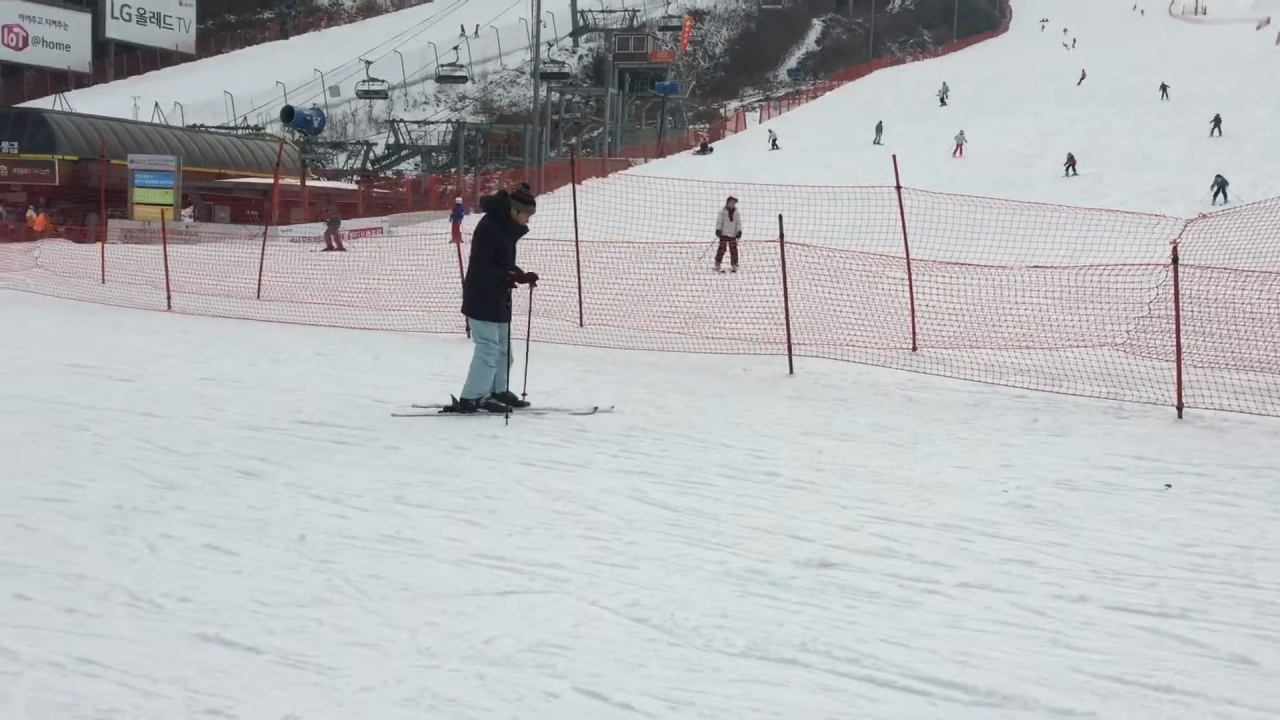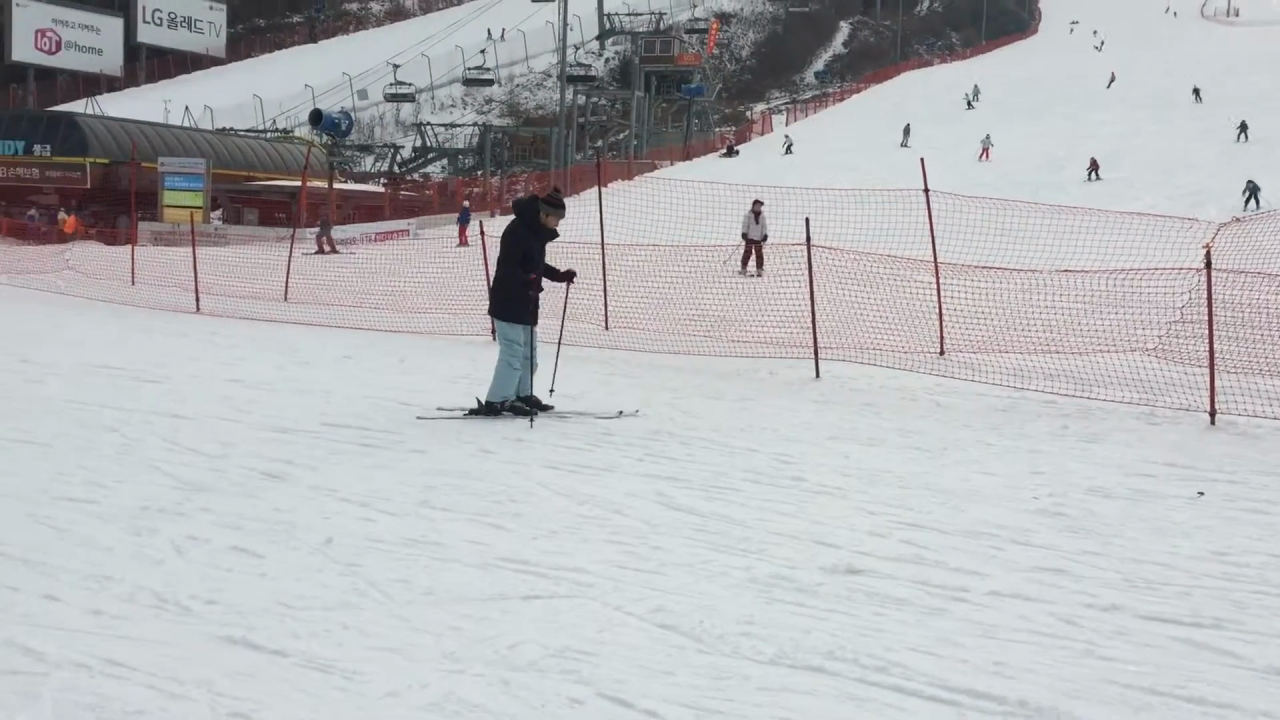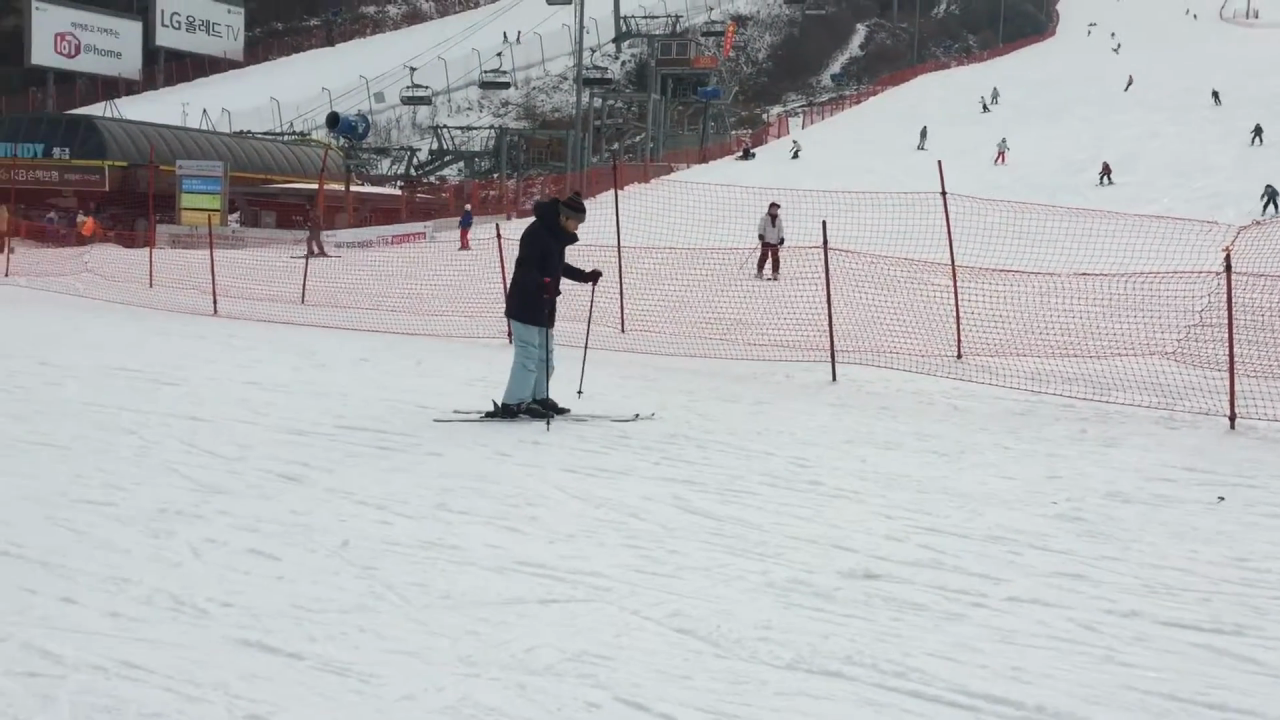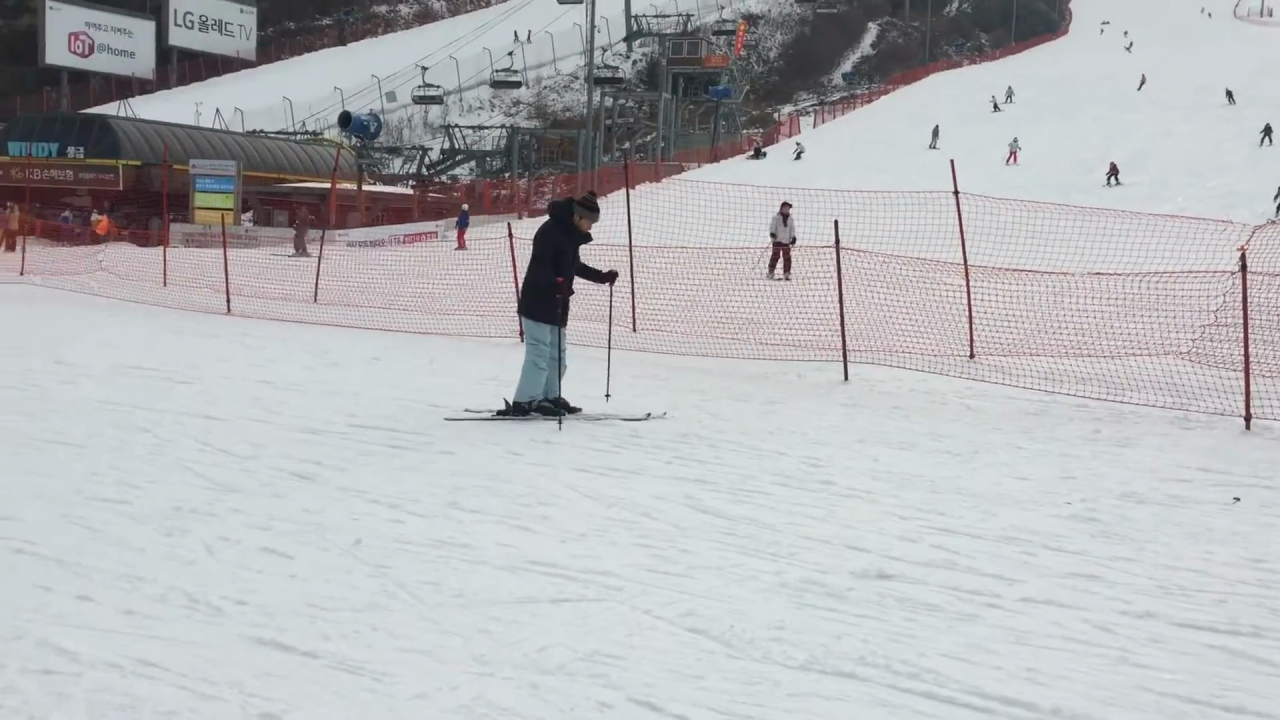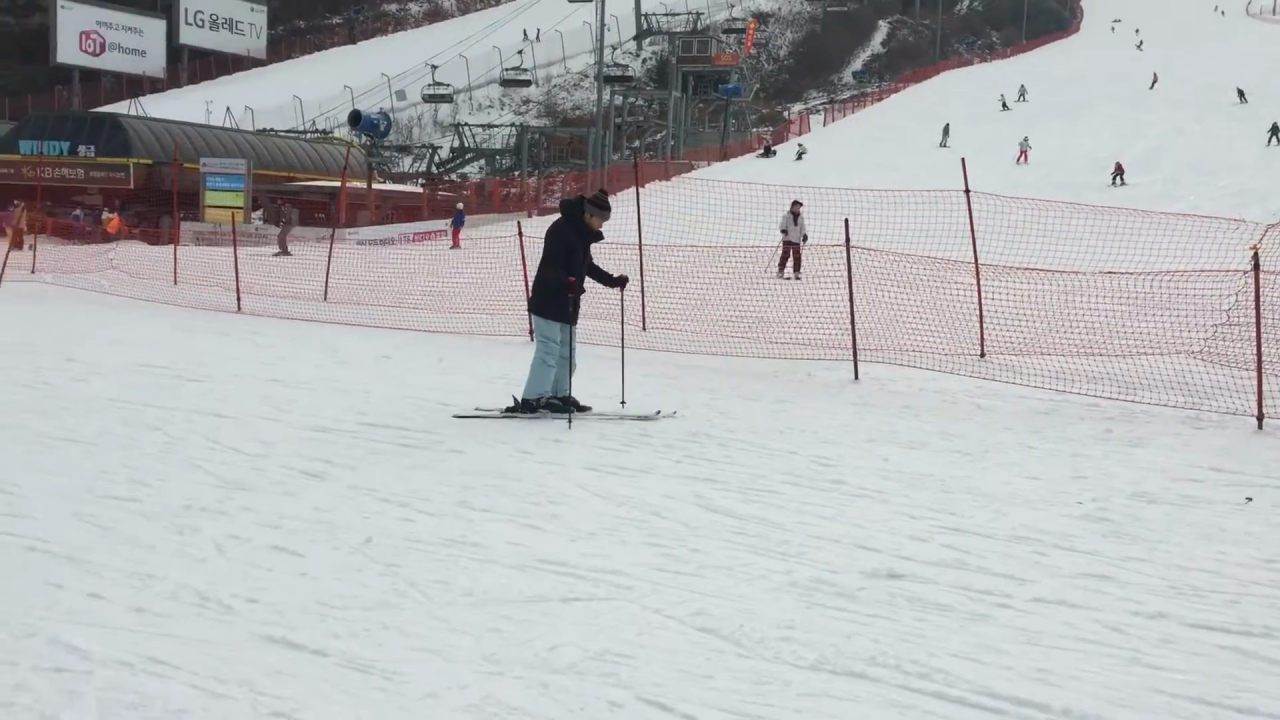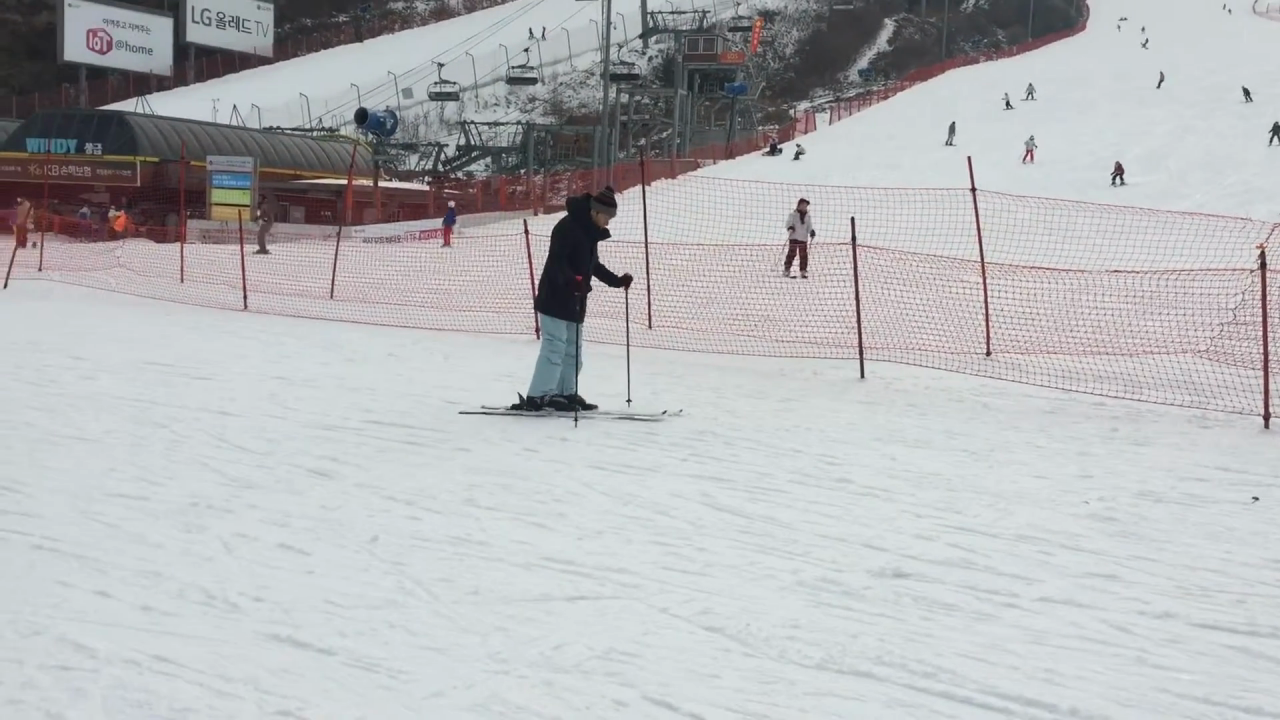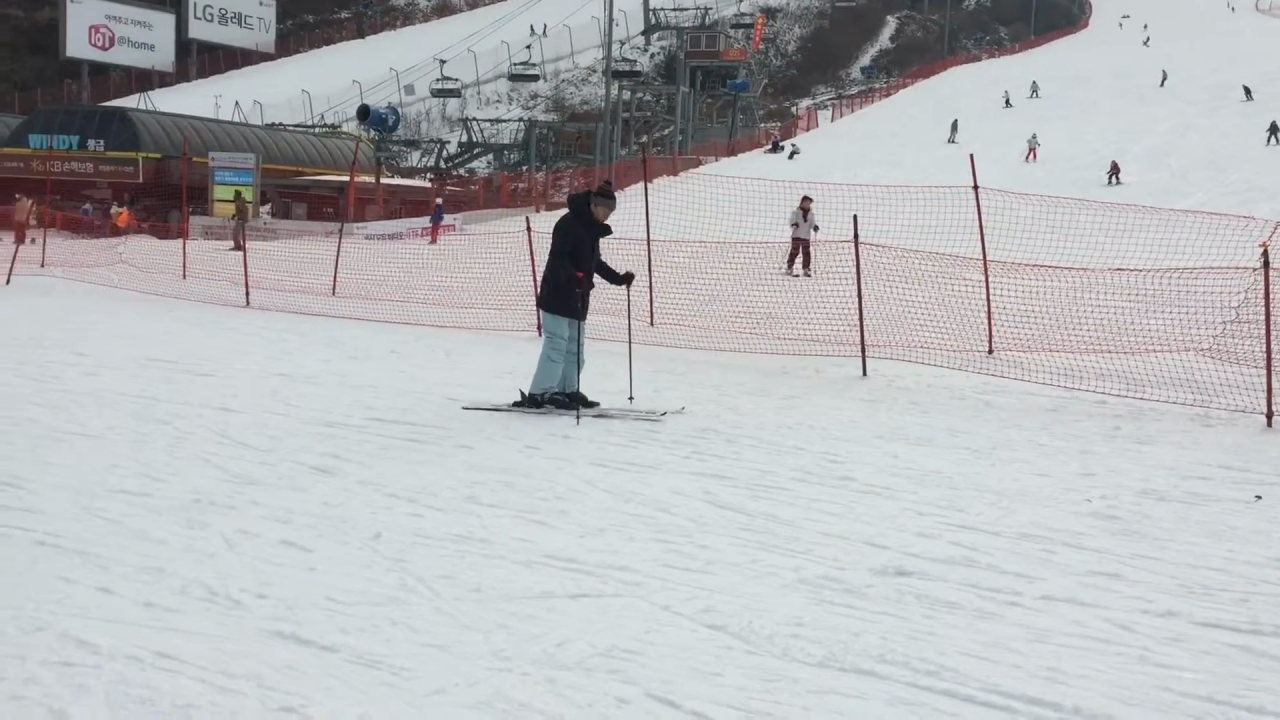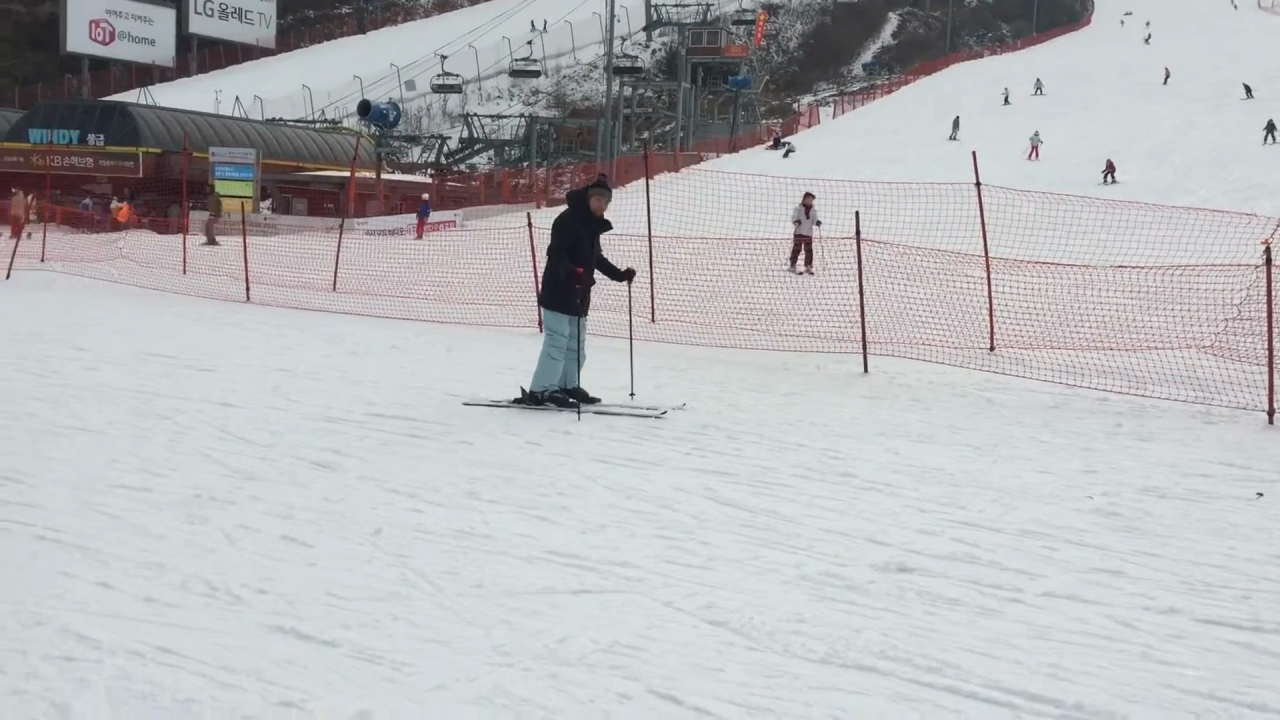
dt=0.1s
person 1, frame 1
left shoulder: (506, 227)
right shoulder: (489, 227)
right elbow: (479, 265)
left wrist: (521, 275)
right wrist: (503, 277)
left hip: (498, 297)
right hip: (482, 297)
left knee: (503, 348)
right knee: (488, 348)
left ankle: (497, 391)
right ankle: (471, 398)
person 1, frame 2
left shoulder: (536, 231)
right shoulder: (518, 230)
right elbow: (506, 266)
left wrist: (559, 275)
right wrist: (525, 280)
left hip: (525, 299)
right hip: (508, 299)
left knee: (528, 350)
right knee: (513, 350)
left ankle: (522, 394)
right ankle: (497, 401)
person 1, frame 3
left shoulder: (557, 235)
right shoulder: (536, 232)
right elbow: (524, 266)
left wrist: (584, 276)
right wrist: (539, 283)
left hip: (544, 303)
right hip: (525, 302)
left knee: (544, 354)
right knee: (528, 353)
left ankle: (538, 397)
right ankle: (513, 403)
person 1, frame 4
left shoulder: (571, 234)
right shoulder: (550, 231)
left elbow: (574, 265)
right elbow: (538, 265)
left wrist: (601, 276)
right wrist: (552, 282)
left hip: (557, 302)
right hip: (538, 300)
left knee: (556, 352)
right knee: (539, 351)
left ankle: (550, 396)
right ankle: (525, 401)
person 1, frame 5
left shoulder: (584, 233)
right shoulder: (562, 228)
left elbow: (587, 266)
right elbow: (549, 263)
left wrist: (611, 280)
right wrist: (564, 282)
left hip: (568, 300)
right hip: (548, 298)
left knee: (566, 350)
right knee: (549, 348)
left ankle: (559, 394)
right ankle: (534, 398)
person 1, frame 6
left shoulder: (590, 231)
right shoulder: (568, 226)
left elbow: (592, 264)
right elbow: (555, 261)
left wrist: (616, 281)
right wrist: (570, 280)
left hip: (575, 298)
right hip: (555, 296)
left knee: (572, 349)
right knee: (555, 347)
left ankle: (565, 392)
right ankle: (539, 396)
person 1, frame 7
left shoulder: (593, 228)
right shoulder: (568, 223)
left elbow: (595, 261)
right elbow: (557, 257)
left wrist: (617, 278)
right wrist: (572, 276)
left hip: (577, 295)
right hip: (557, 293)
left knee: (575, 346)
right knee: (556, 344)
left ankle: (567, 389)
right ankle: (540, 393)
person 1, frame 8
left shoulder: (593, 224)
right shoulder: (568, 219)
left elbow: (596, 257)
right elbow: (554, 253)
left wrist: (618, 274)
right wrist: (571, 272)
left hip: (578, 292)
right hip: (558, 290)
left knee: (576, 343)
right knee: (557, 341)
left ankle: (568, 386)
right ankle: (541, 391)
